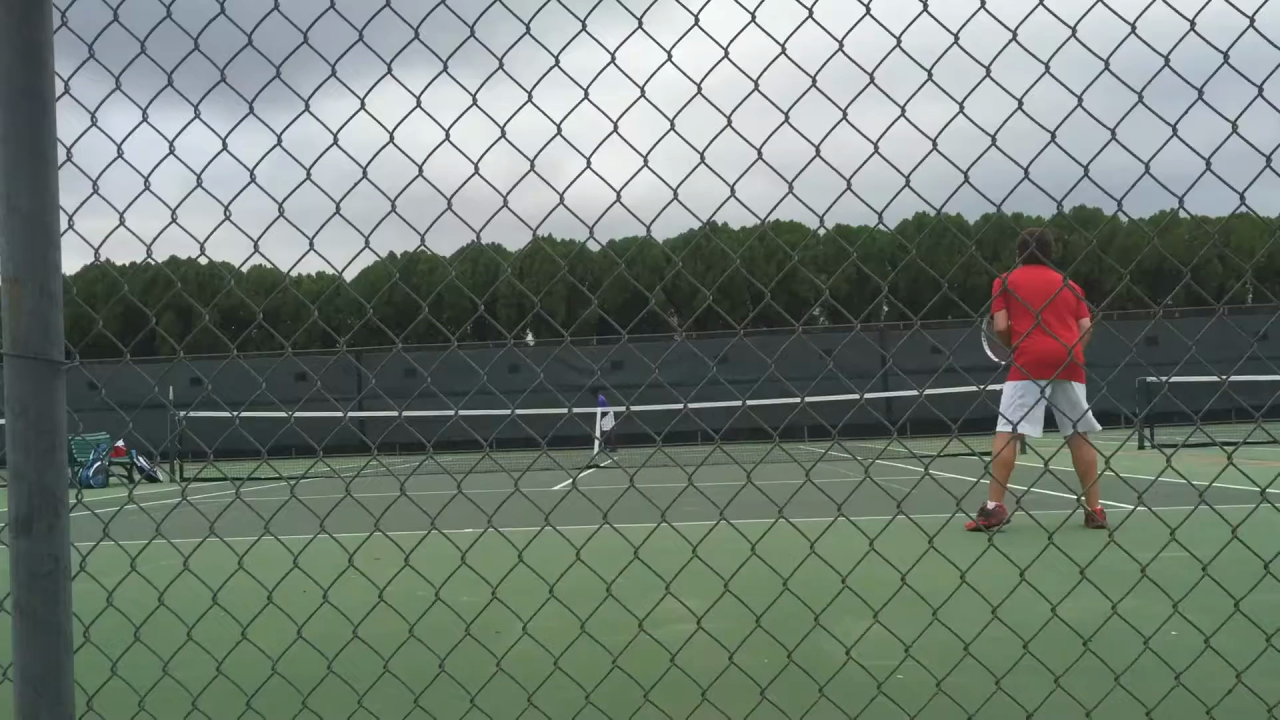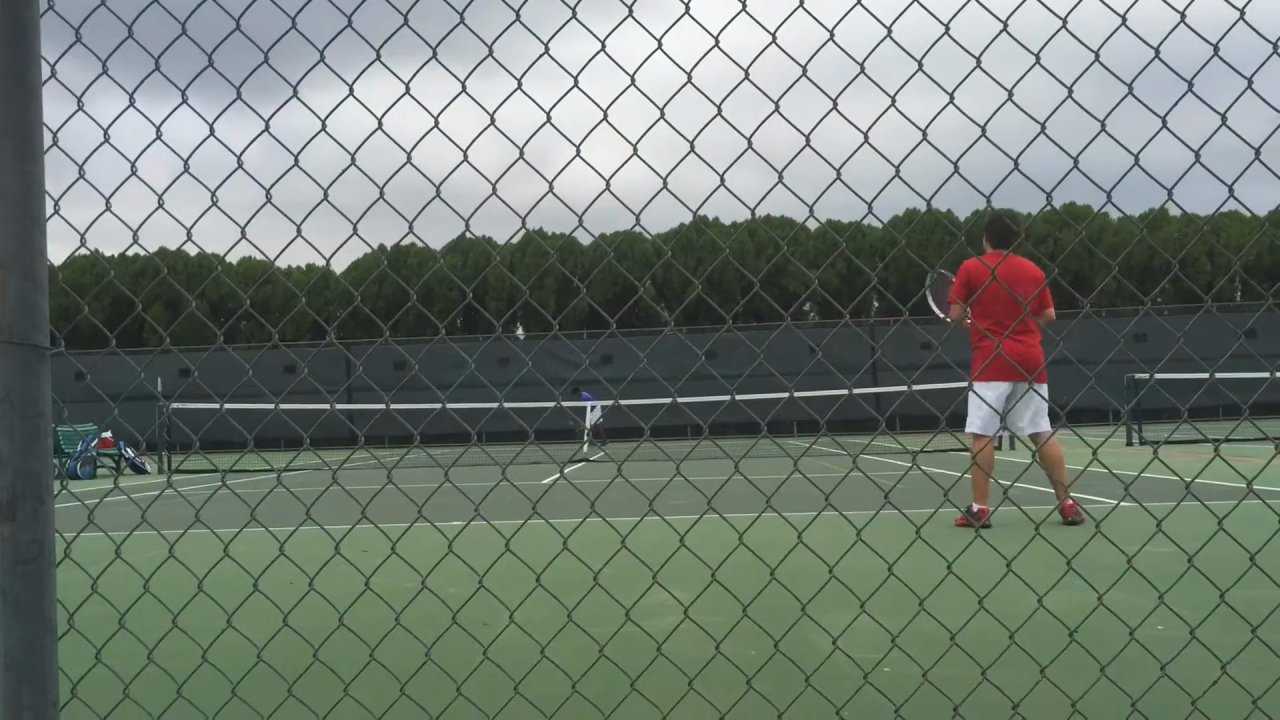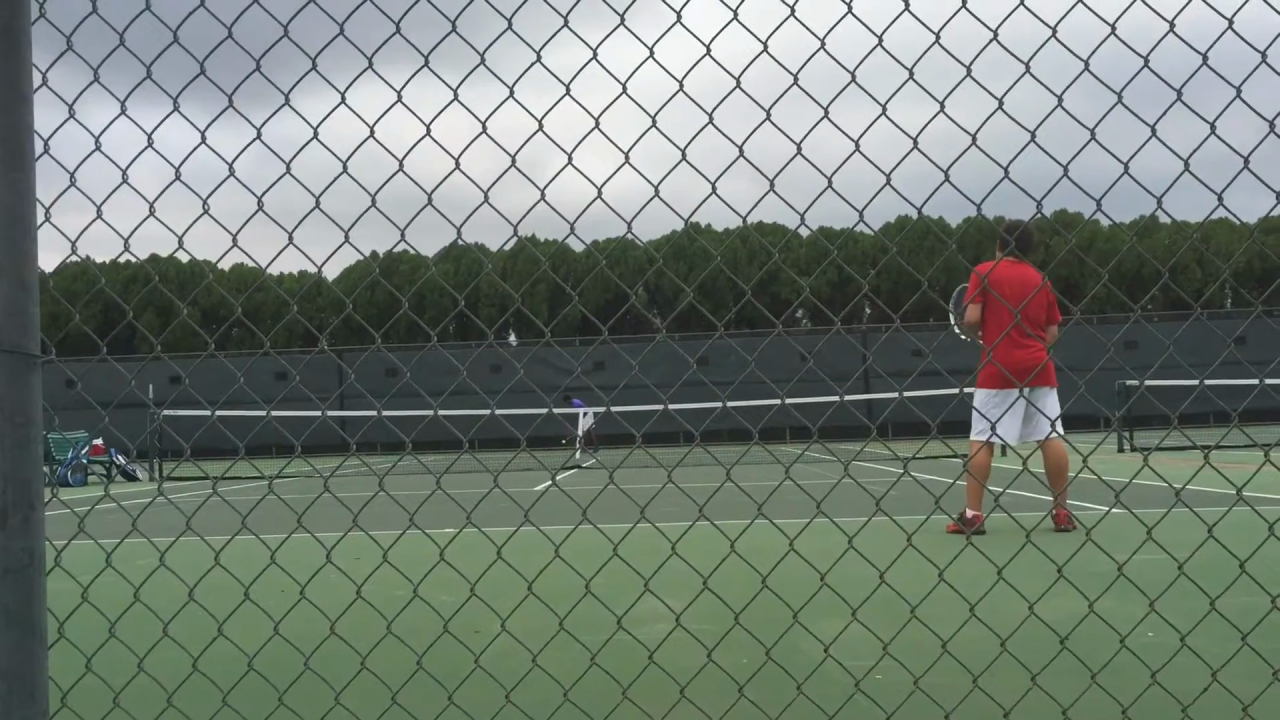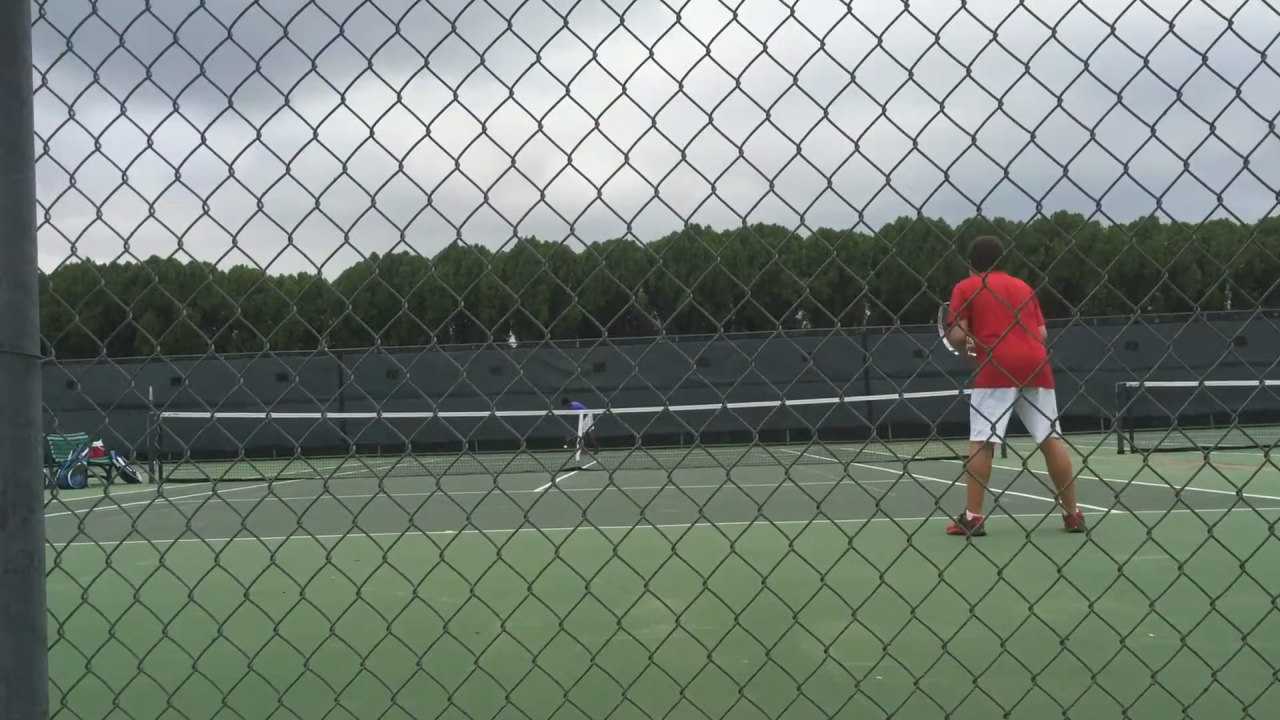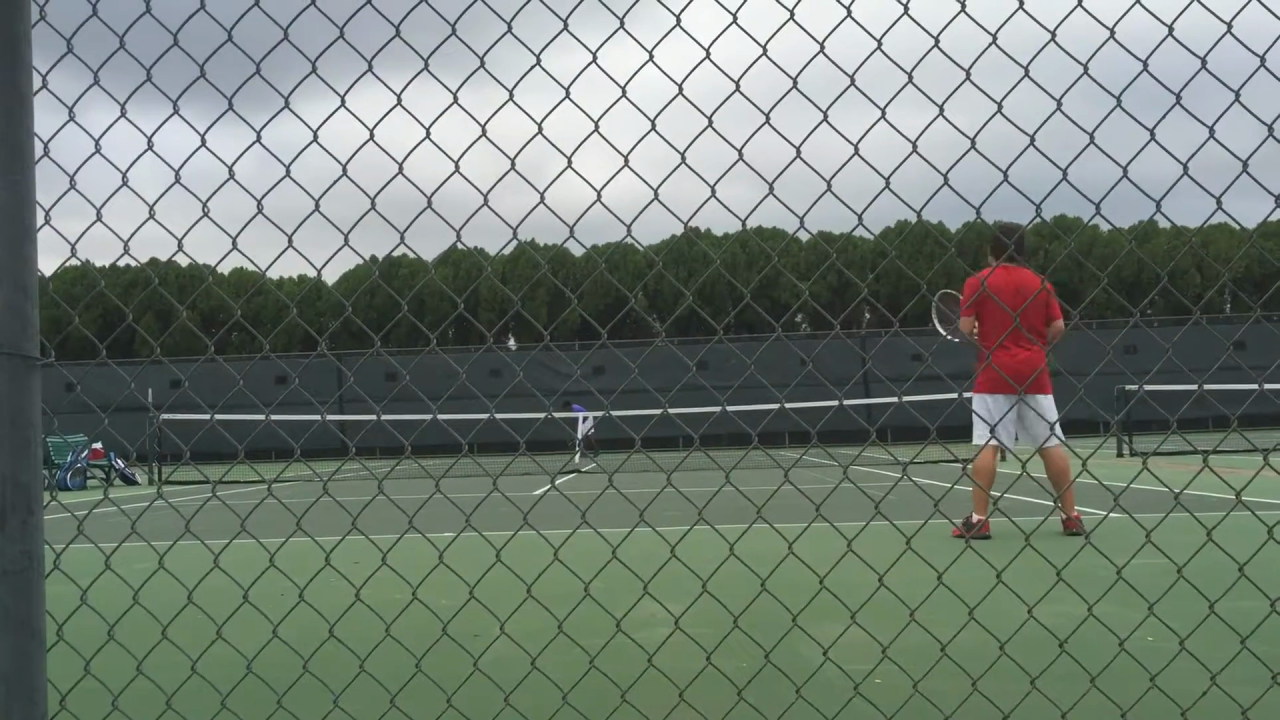
dt=0.7s
person 1, frame 1
left shoulder: (1005, 281)
right shoulder: (1068, 284)
left elbow: (1000, 327)
right elbow: (1086, 326)
left hip: (1029, 362)
right hip: (1068, 361)
left knee: (1008, 432)
right knee: (1079, 434)
left ankle: (994, 507)
right ankle: (1094, 509)
person 1, frame 2
left shoulder: (972, 267)
right shoulder: (1034, 270)
left elbow: (956, 315)
right elbow: (1049, 315)
left wrist: (971, 321)
left hip: (992, 361)
right hip: (1031, 359)
left knee: (983, 434)
right knee: (1042, 432)
left ankle: (980, 508)
right ankle: (1067, 504)
person 1, frame 3
left shoulder: (984, 272)
right shoulder: (1041, 281)
left elbow: (971, 319)
right elbow: (1053, 331)
left wrist: (980, 335)
left hip: (998, 370)
right hip: (1039, 368)
left knee: (982, 440)
right knee: (1052, 437)
left ankle: (972, 515)
right ankle: (1061, 512)
person 1, frame 4
left shoulder: (965, 288)
right shoulder: (1023, 287)
left elbow: (959, 335)
right elbow: (1042, 332)
left wrist: (963, 345)
left hip: (997, 370)
right hip: (1036, 366)
left knee: (982, 441)
right knee: (1051, 440)
left ankle: (973, 516)
right ankle: (1072, 513)
person 1, frame 5
left shoulder: (977, 282)
right shoulder: (1040, 283)
left elbow: (966, 329)
right elbow: (1057, 328)
left hip: (994, 375)
right hip: (1034, 373)
left knee: (986, 445)
right knee: (1050, 444)
left ankle: (979, 519)
right ankle: (1070, 516)
